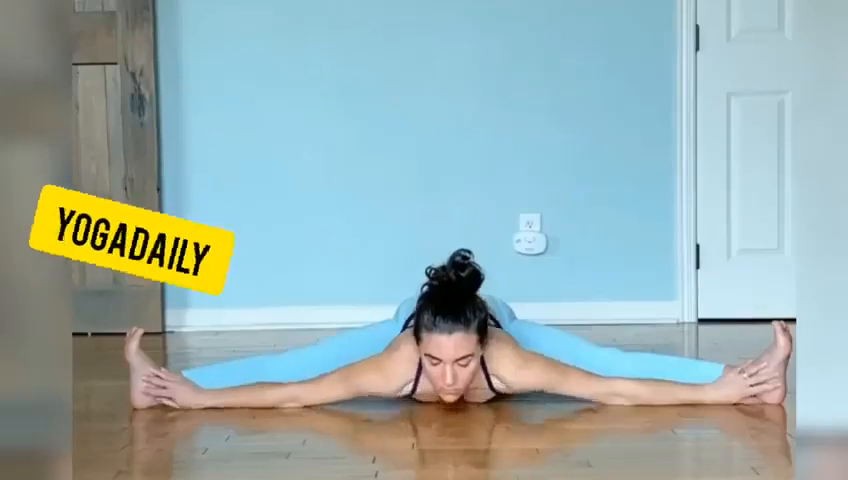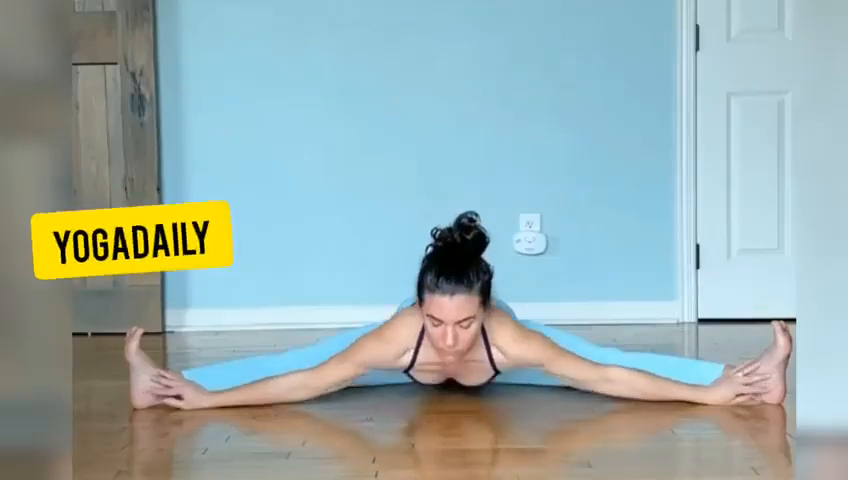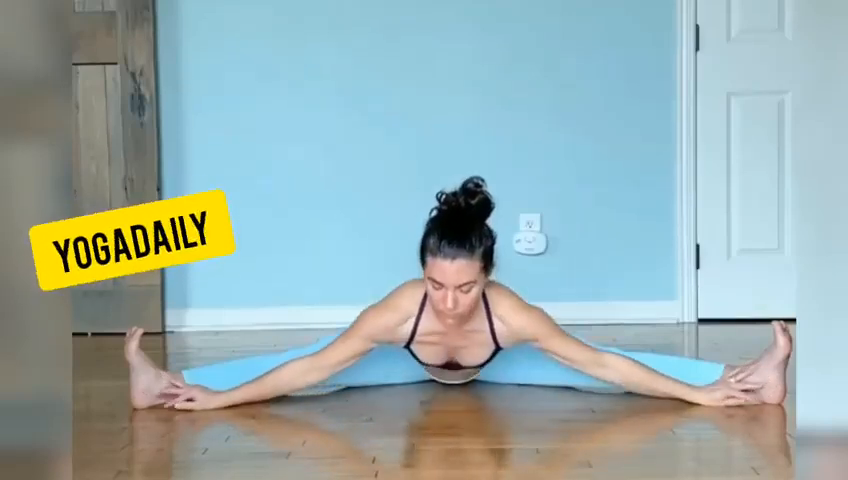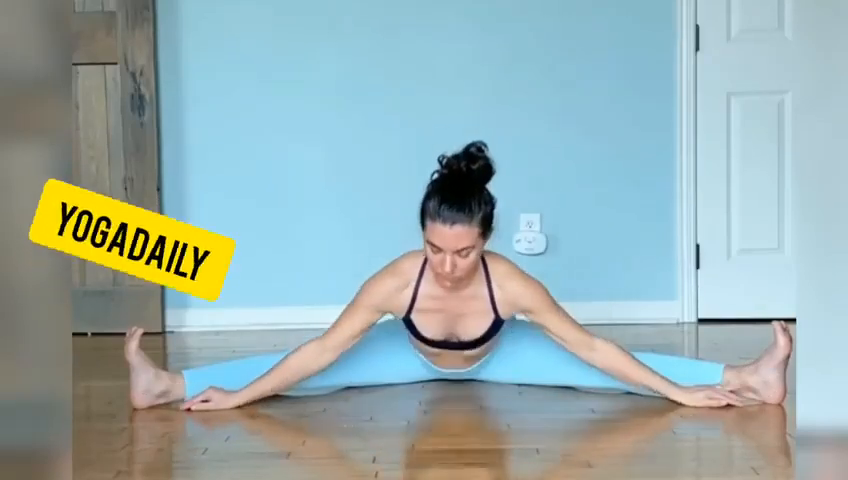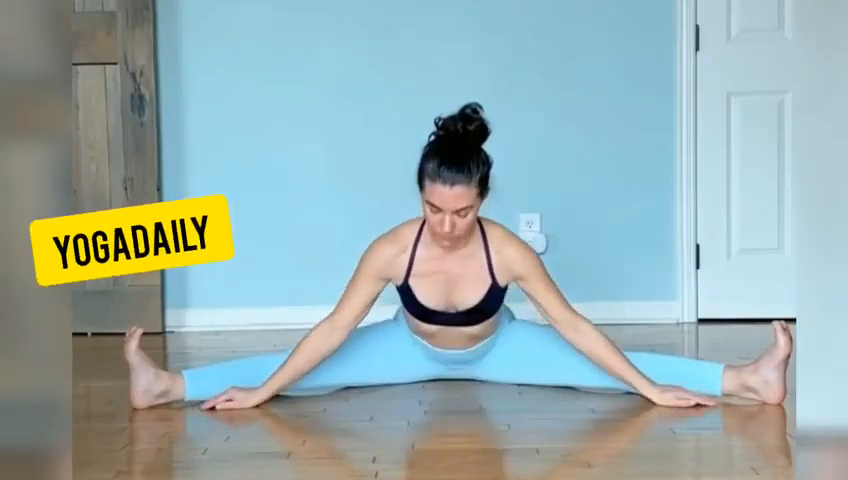
dt=0.2s
person 1, frame 1
left shoulder: (509, 362)
right shoulder: (396, 364)
left elbow: (620, 385)
right elbow: (290, 388)
left wrist: (715, 393)
right wrist: (201, 397)
left hip: (504, 321)
right hip: (405, 321)
left knee: (612, 358)
right knee: (297, 360)
left ankle: (741, 379)
right ankle: (170, 381)
person 1, frame 2
left shoulder: (510, 339)
right shoulder: (397, 337)
left elbow: (610, 375)
right elbow: (300, 379)
left wrist: (710, 393)
right wrist: (205, 399)
left hip: (495, 372)
right hip: (411, 355)
left knee: (604, 353)
right knee: (300, 357)
left ankle: (744, 376)
right ankle: (166, 383)
person 1, frame 3
left shoulder: (511, 314)
right shoulder: (398, 311)
left elbow: (604, 362)
right elbow: (305, 367)
left wrist: (700, 394)
right wrist: (218, 398)
left hip: (495, 361)
right hip: (412, 361)
left knee: (585, 366)
right knee: (322, 361)
person 1, frame 4
left shoulder: (511, 284)
right shoulder: (396, 282)
left elbow: (592, 345)
right elbow: (318, 350)
left wrist: (684, 395)
right wrist: (237, 397)
left hip: (494, 356)
right hip: (412, 354)
left knee: (594, 370)
right knee: (319, 373)
person 1, frame 5
left shoulder: (507, 250)
right shoulder: (392, 249)
left elbow: (575, 327)
right elbow: (332, 331)
left wrist: (653, 389)
right wrist: (260, 391)
left hip: (493, 349)
right hip: (412, 349)
left knee: (596, 366)
right knee: (307, 371)
